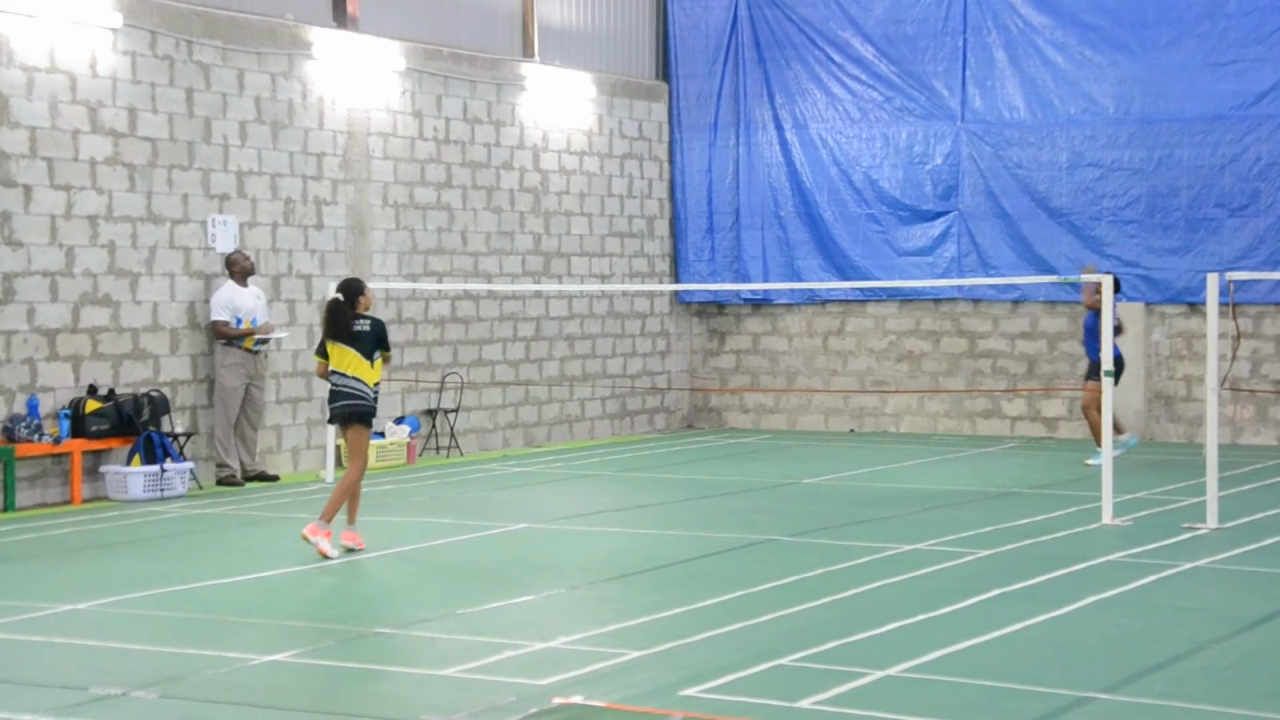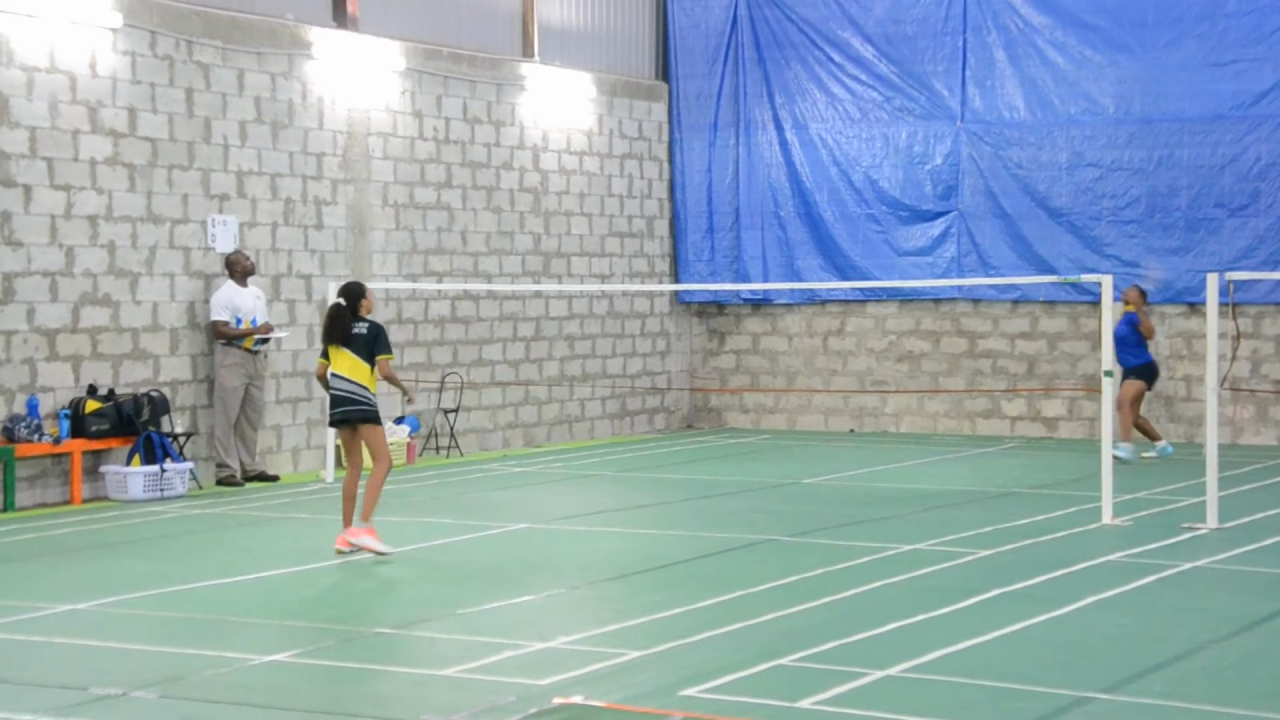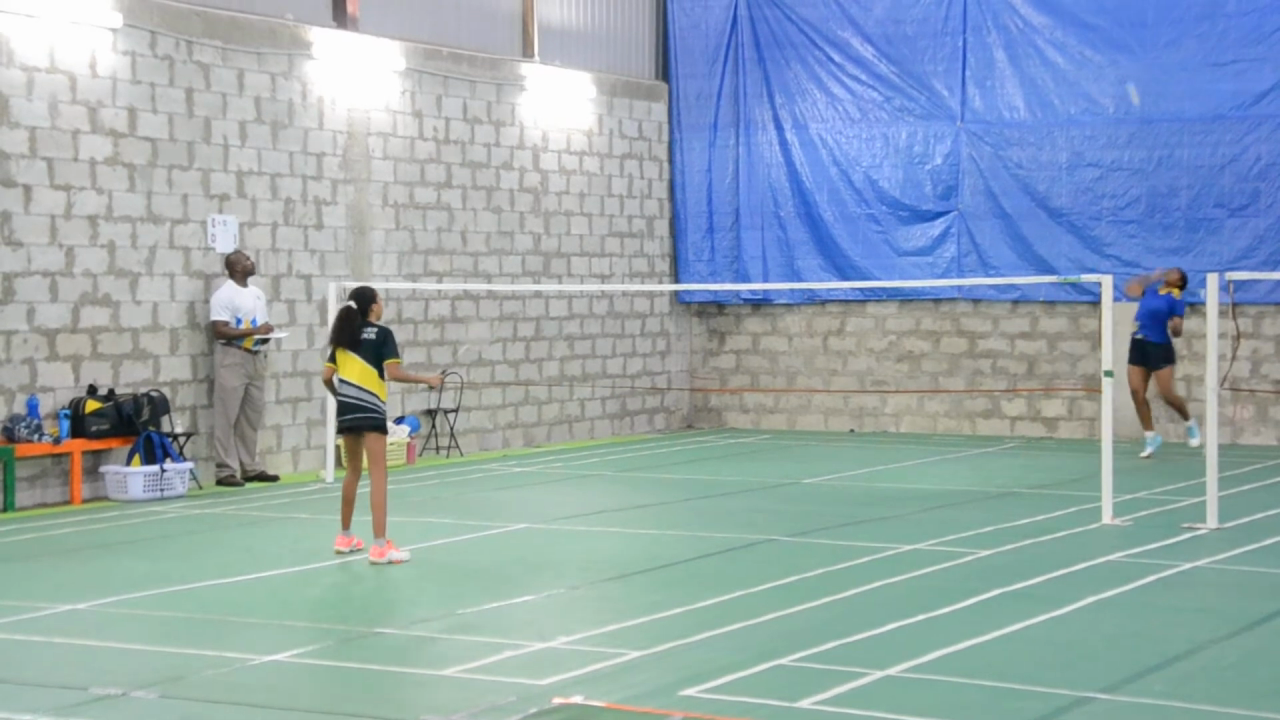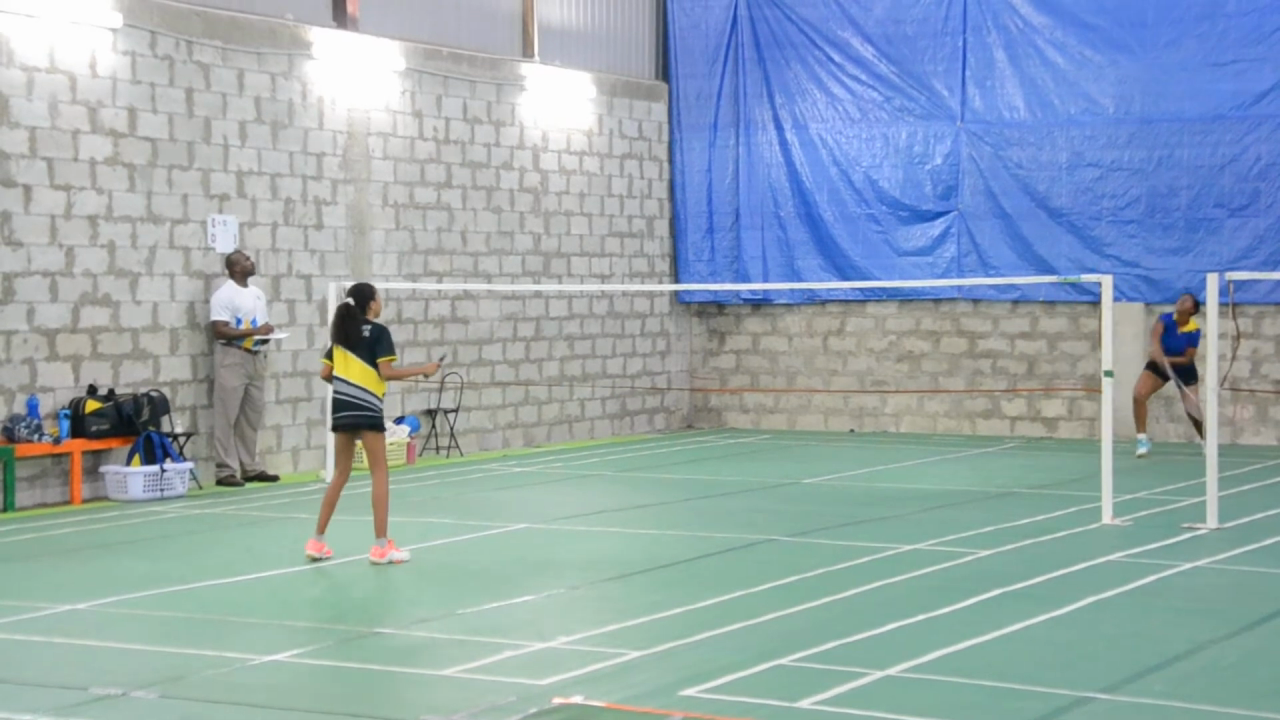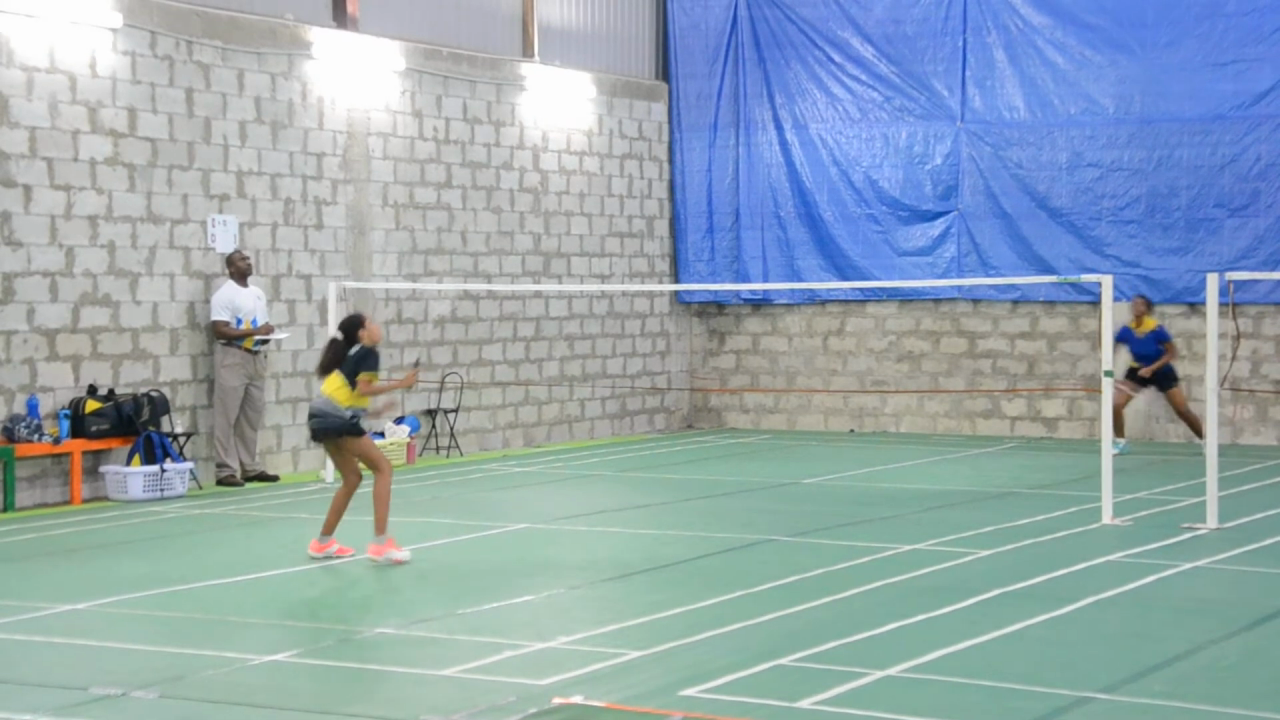
dt=0.3s
person 1, frame 1
left shoulder: (332, 329)
right shoulder: (375, 325)
left elbow: (321, 370)
right elbow: (386, 359)
left hip: (339, 400)
right hip: (359, 402)
left knee: (356, 466)
right knee: (356, 468)
left ankle: (351, 530)
right ankle: (320, 527)
person 1, frame 2
left shoulder: (335, 331)
right shoulder: (374, 330)
left elbow: (320, 372)
right elbow: (384, 370)
right wrist: (404, 389)
left hip: (339, 403)
right hip: (361, 402)
left knee: (353, 467)
right knee: (382, 463)
left ankle: (346, 535)
right ankle: (362, 528)
person 1, frame 3
left shoulder: (344, 336)
right shoulder: (382, 334)
left elbow: (327, 376)
right elbow: (394, 373)
right wrist: (427, 380)
left hip: (346, 409)
right hip: (370, 409)
left knee: (353, 471)
right knee: (378, 475)
left ankle: (345, 536)
right ankle: (380, 546)
person 1, frame 4
left shoulder: (343, 332)
right shoulder: (379, 332)
left elbow: (324, 374)
right elbow: (386, 373)
right wrist: (422, 370)
left hip: (341, 407)
right hip: (366, 408)
left knee: (342, 471)
right knee: (379, 473)
left ankle: (317, 541)
right ankle: (382, 546)
person 1, frame 5
left shoulder: (346, 355)
right shoulder: (368, 352)
right elbow: (362, 390)
left wrist: (372, 411)
right wrist: (399, 384)
left hip: (322, 418)
right hip: (338, 418)
left knee: (352, 478)
right knee: (383, 468)
left ankle: (323, 542)
right ankle: (381, 543)
person 2, frame 1
left shoulder: (258, 293)
right shoulder: (224, 295)
right elbow: (220, 331)
left wrist: (267, 333)
right wrist: (253, 331)
left hip: (256, 357)
right hip: (233, 357)
left knee: (253, 415)
right knee: (228, 417)
left ankle: (251, 467)
right ankle: (226, 471)
person 2, frame 2
left shoulder: (257, 293)
right shoulder: (224, 295)
right elbow: (219, 331)
left wrist: (267, 332)
right wrist: (253, 331)
left hip: (256, 357)
right hip: (232, 358)
left knee: (252, 415)
right knee: (228, 417)
left ankle: (251, 467)
right ankle: (226, 471)
person 2, frame 3
left shoulder: (258, 293)
right shoulder: (224, 295)
right elbow: (219, 331)
left wrist: (267, 332)
right wrist: (253, 331)
left hip: (256, 357)
right hip: (232, 357)
left knee: (253, 415)
right knee: (227, 417)
left ankle: (251, 467)
right ankle: (225, 471)
person 2, frame 4
left shoulder: (258, 293)
right shoulder: (224, 295)
right elbow: (219, 331)
left wrist: (266, 333)
right wrist: (253, 331)
left hip: (256, 357)
right hip: (232, 358)
left knee: (252, 415)
right knee: (227, 416)
left ankle: (251, 467)
right ankle: (225, 471)
person 2, frame 5
left shoulder: (258, 293)
right shoulder: (224, 295)
right elbow: (220, 331)
left wrist: (267, 332)
right wrist: (253, 332)
left hip: (256, 357)
right hip: (232, 358)
left knee: (252, 416)
right knee: (227, 417)
left ankle: (251, 467)
right ankle: (225, 471)
person 3, frame 1
left shoulder: (1102, 303)
right shoulder: (1100, 304)
left elbow: (1087, 302)
right elbow: (1119, 329)
left wrist: (1088, 282)
right hip: (1098, 362)
left knee: (1088, 406)
right knee: (1096, 405)
left ankle: (1102, 452)
right ankle: (1124, 438)
person 3, frame 2
left shoulder: (1133, 314)
right shoulder: (1128, 316)
left elbow: (1149, 335)
left wrist: (1138, 308)
left hip: (1142, 369)
right hip: (1130, 369)
left knee: (1122, 401)
right knee: (1132, 412)
left ankle: (1125, 447)
right ankle: (1162, 445)
person 3, frame 3
left shoulder: (1176, 300)
right shoulder: (1153, 289)
left elbow: (1176, 333)
right elbow: (1130, 289)
left wrist: (1176, 327)
right wrist: (1151, 277)
left hip: (1159, 347)
right hip: (1138, 345)
left knee: (1168, 395)
right knee: (1136, 393)
left ankle: (1190, 423)
right ankle: (1151, 438)
person 3, frame 4
left shoulder: (1194, 331)
right shoulder: (1166, 318)
left elbow: (1188, 359)
right elbow: (1155, 333)
left wrist: (1166, 359)
right wrist: (1158, 354)
left hip: (1183, 368)
right hip: (1160, 364)
left knee: (1192, 411)
right knee: (1138, 396)
right ankle: (1143, 441)
person 3, frame 5
left shoulder: (1156, 329)
right shoulder: (1126, 331)
left elbow: (1171, 352)
left wrist: (1151, 368)
left hip: (1161, 372)
right hip: (1136, 371)
left knee: (1183, 411)
right knee: (1117, 405)
right ankle: (1120, 442)
